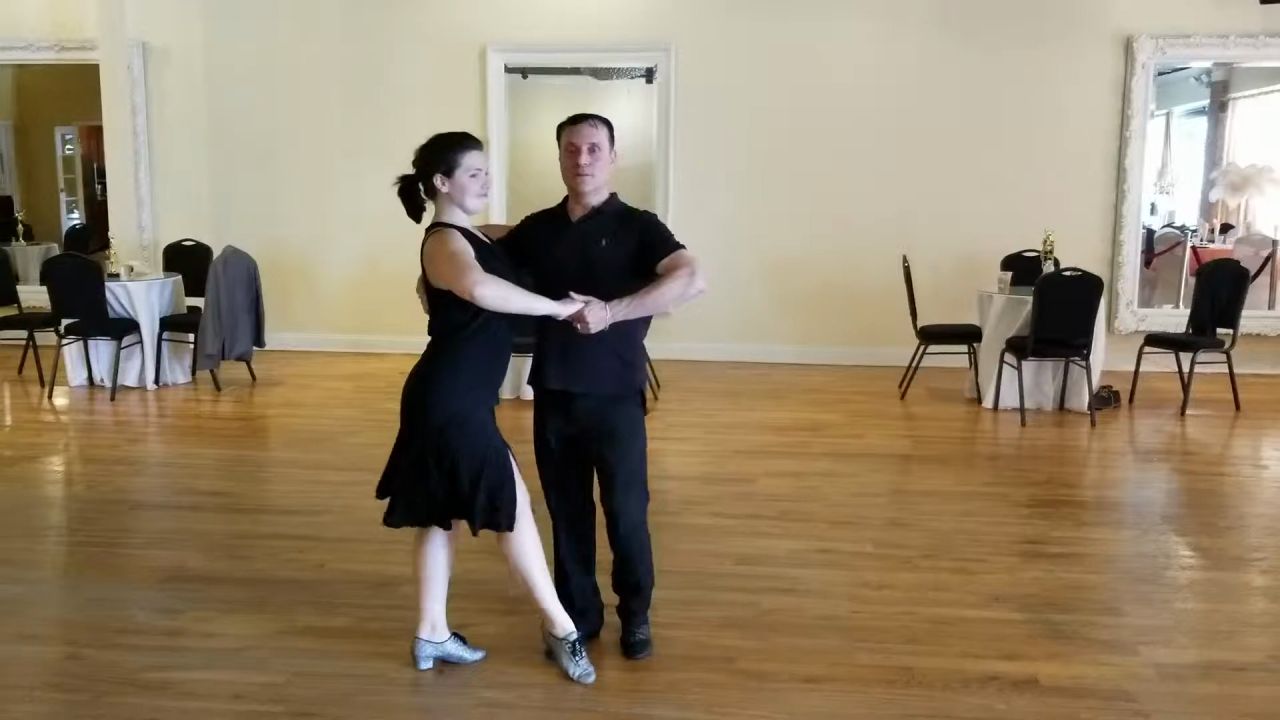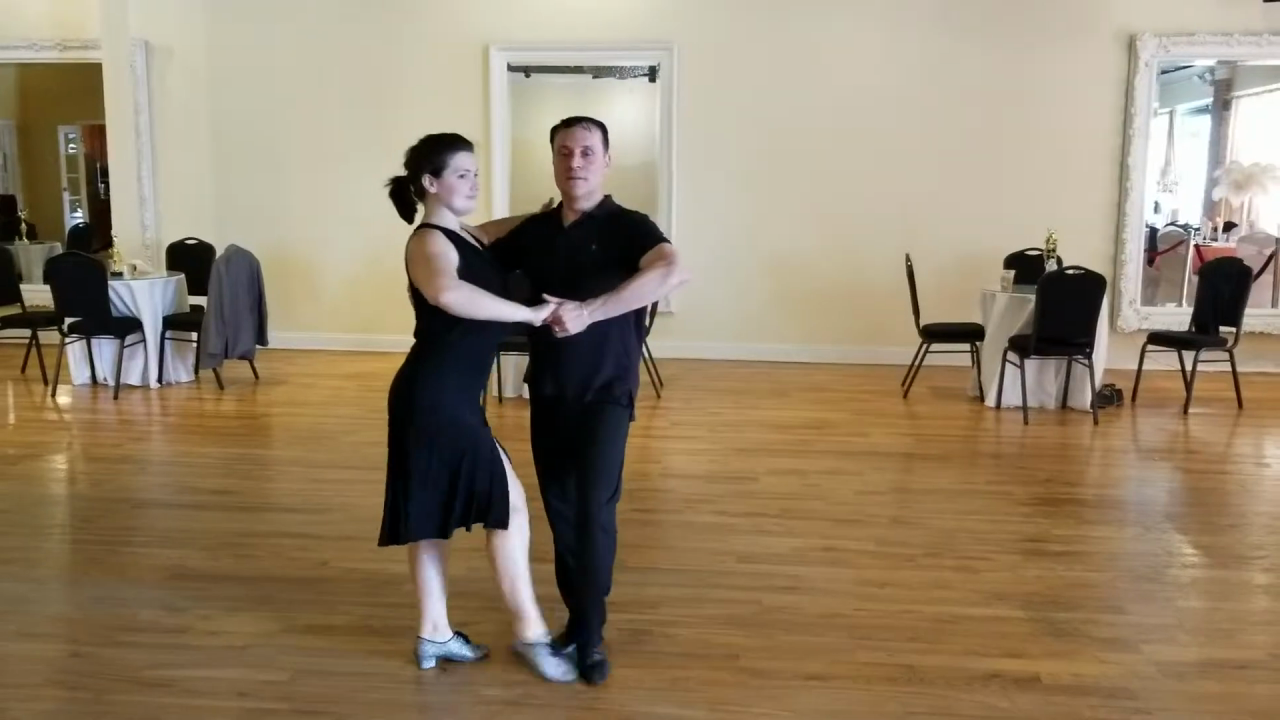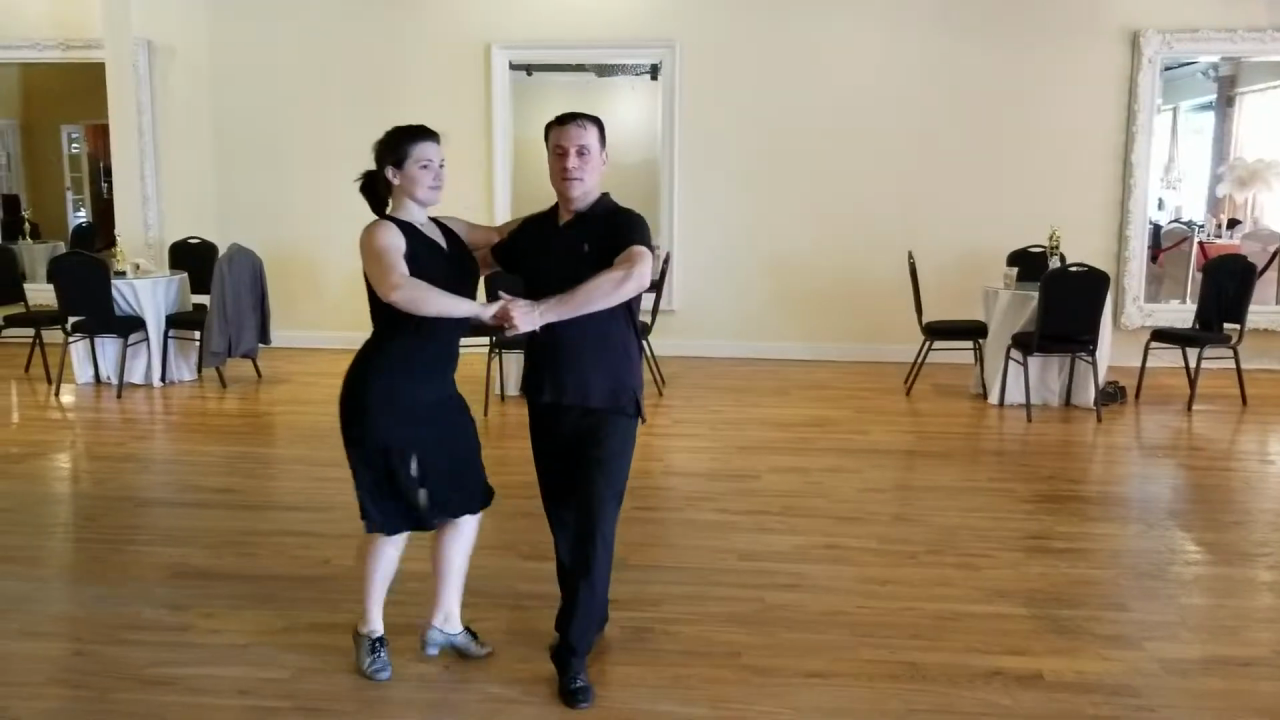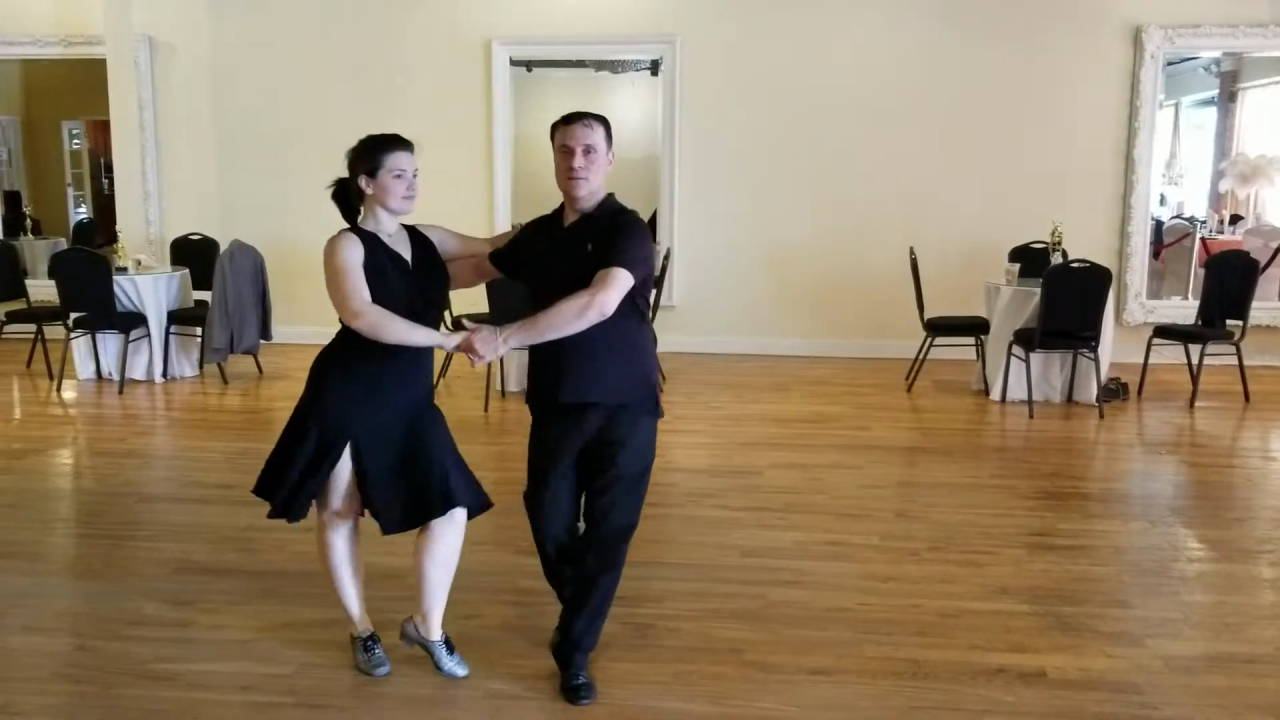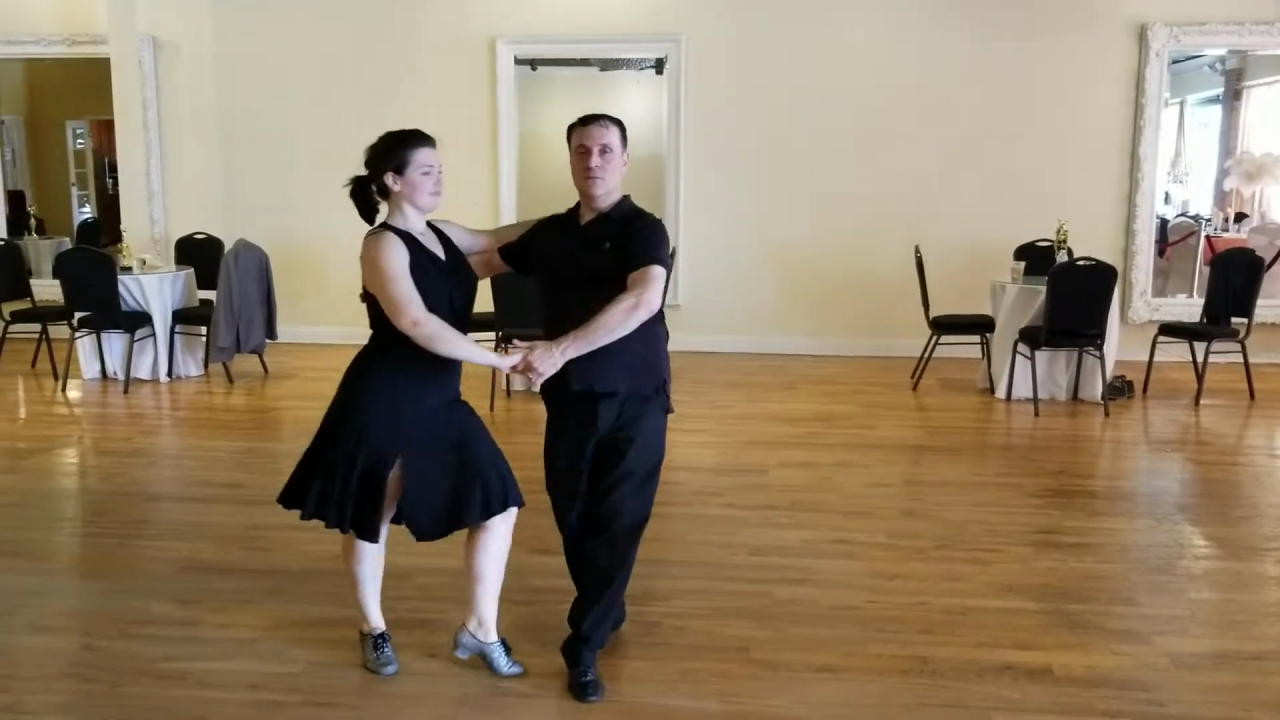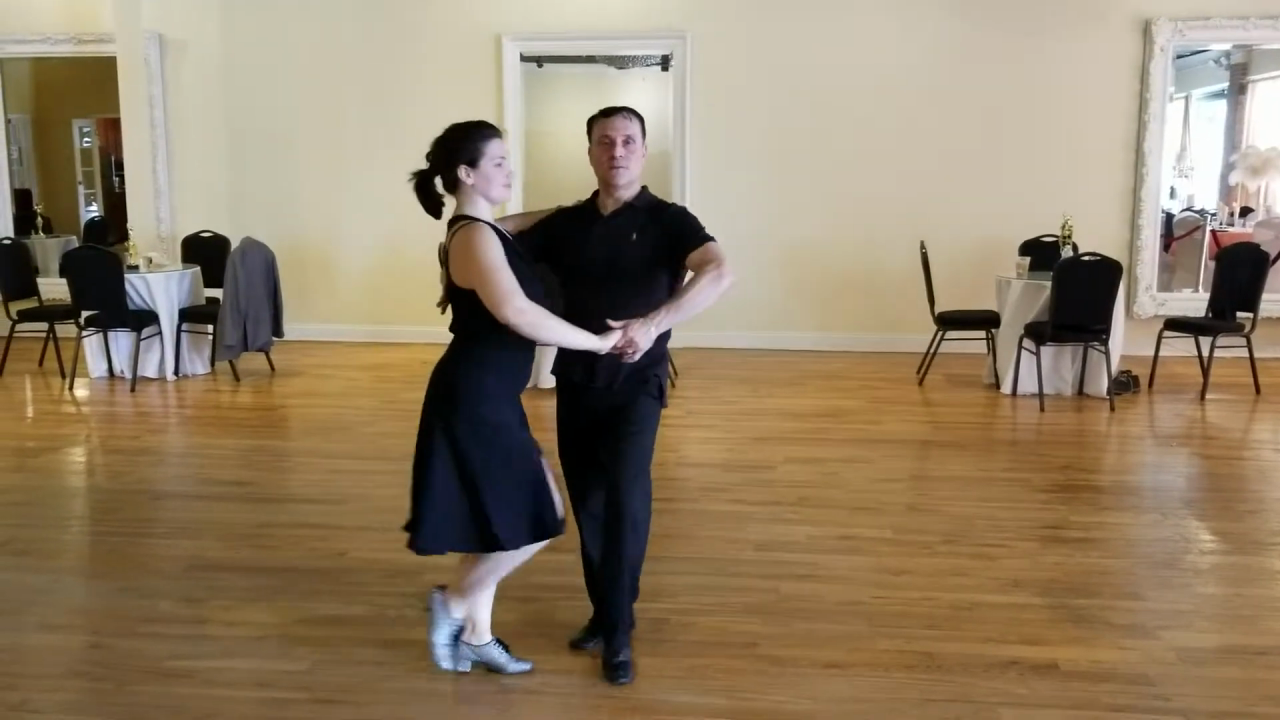
dt=0.4s
person 1, frame 1
left shoulder: (637, 227)
right shoulder: (538, 229)
left elbow: (691, 280)
left wrist: (611, 312)
left hip: (613, 394)
right hip: (553, 393)
left knee: (626, 510)
right knee: (566, 511)
left ankle: (635, 614)
right ankle: (580, 614)
person 1, frame 2
left shoulder: (629, 227)
right shoulder: (533, 231)
left elbow: (671, 272)
left wrist: (588, 311)
left hip: (606, 392)
right hip: (548, 393)
left knee: (593, 508)
right knee: (561, 511)
left ankle: (590, 631)
right ankle: (577, 614)
person 1, frame 3
left shoulder: (624, 225)
right shoulder: (533, 230)
left elbow: (634, 277)
right elbow: (480, 257)
left wrist: (540, 311)
left hip: (608, 403)
right hip: (547, 400)
left knee: (594, 525)
right knee: (563, 520)
left ankle: (573, 653)
right ankle: (587, 615)
person 1, frame 4
left shoulder: (626, 228)
right shoulder: (538, 234)
left elbow: (599, 303)
right elbow: (475, 267)
left wrist: (503, 338)
left hip: (626, 405)
right hip: (557, 405)
left knee: (609, 529)
right knee: (548, 521)
left ankle: (575, 648)
right ankle: (579, 608)
person 1, frame 5
left shoulder: (641, 228)
right shoulder: (549, 232)
left elbow: (644, 300)
right elbow: (481, 261)
left wrist: (561, 349)
left hip: (636, 399)
right hip: (568, 397)
left knee: (618, 520)
right knee: (572, 518)
left ankle: (584, 644)
right ankle: (605, 611)
person 1, frame 6
left shoulder: (668, 222)
right shoulder: (564, 224)
left elbow: (718, 273)
left wrist: (653, 324)
left hip: (633, 383)
right hip: (576, 383)
left knee: (625, 496)
right knee: (587, 501)
left ankle: (619, 630)
right ankle: (604, 610)
person 2, frame 1
left shoulder: (466, 236)
right shoulder: (444, 242)
right elbow: (479, 288)
right wrist: (557, 307)
left hip: (460, 395)
right hip: (449, 398)
left knee: (443, 513)
right knee: (510, 507)
left ankle: (431, 634)
right ankle: (561, 628)
person 2, frame 2
left shoulder: (459, 237)
right shoulder: (429, 243)
right elbow: (448, 293)
right wrist: (531, 314)
left hip: (452, 395)
right hip: (433, 398)
left knee: (439, 516)
right knee: (506, 506)
left ankle: (434, 634)
right ankle: (531, 633)
person 2, frame 3
left shoulder: (448, 231)
right shoulder: (382, 234)
left elbow: (503, 239)
right elbow: (398, 290)
right wrist: (483, 311)
left hip: (436, 392)
right hip: (384, 394)
left knee: (463, 504)
right knee: (395, 517)
left ankle: (445, 622)
right ankle: (370, 631)
person 2, frame 4
left shoulder: (425, 239)
right shoulder: (347, 246)
left elbow: (490, 248)
right elbow: (360, 314)
right wrist: (446, 337)
left hip: (410, 400)
right hip: (344, 398)
left knee: (450, 507)
right knee: (339, 514)
left ankle: (428, 627)
right ankle: (361, 630)
person 2, frame 5
left shoulder: (442, 235)
right shoulder: (384, 245)
left elbow: (493, 240)
right elbow: (414, 324)
right wrist: (497, 360)
left hip: (439, 402)
right hip: (381, 401)
left knee: (497, 504)
right knee: (368, 520)
left ankle: (481, 630)
right ankle: (374, 629)
person 2, frame 6
left shoulder: (482, 230)
right shoulder: (474, 238)
left elbow: (518, 231)
right elbow: (515, 312)
right wrist: (597, 342)
left hip: (483, 397)
right hip: (474, 402)
left knee: (484, 524)
right knee: (533, 525)
left ankle: (475, 638)
right ankle: (453, 602)
